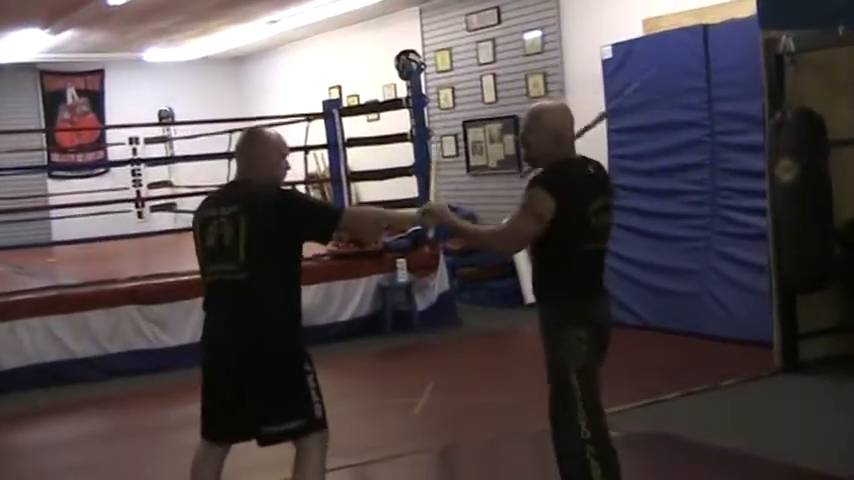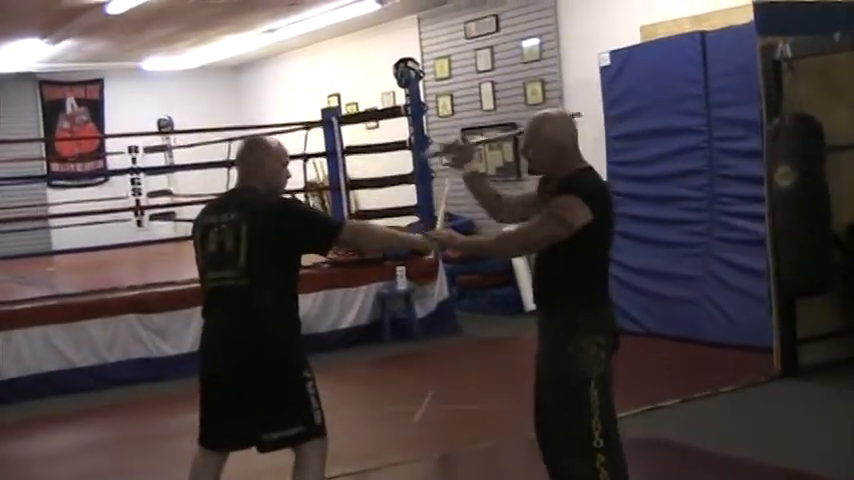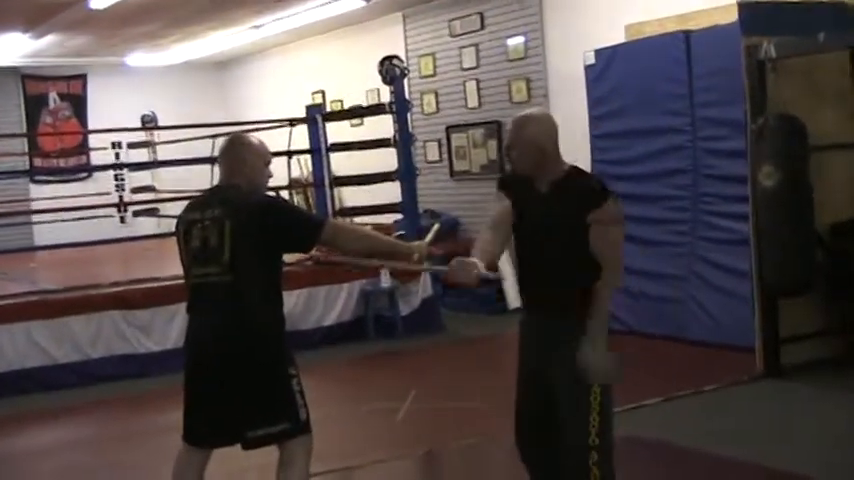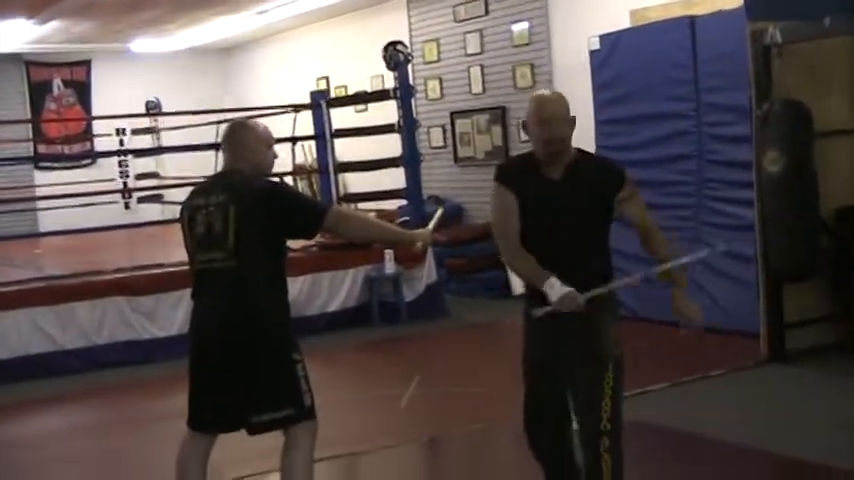
dt=0.4s
person 1, frame 1
left shoulder: (551, 184)
right shoulder: (592, 173)
left elbow: (506, 242)
left wrist: (449, 220)
left hip: (571, 316)
right hip: (586, 307)
left knee: (581, 423)
right knee: (569, 415)
person 1, frame 2
left shoulder: (579, 195)
right shoulder: (564, 185)
left elbow: (517, 243)
right elbow: (505, 210)
left wrist: (458, 242)
right wrist: (467, 170)
left hip: (582, 328)
right hip: (562, 323)
left knee: (591, 434)
right knee: (553, 425)
person 1, frame 3
left shoulder: (591, 194)
right shoulder: (513, 187)
left elbow: (610, 270)
right elbow: (496, 229)
left wrist: (595, 338)
right wrist: (476, 262)
left hip: (579, 328)
right hip: (535, 325)
left knee: (584, 436)
right knee: (532, 430)
person 1, frame 4
left shoulder: (603, 174)
right shoulder: (511, 176)
left elbow: (648, 231)
right elbow: (508, 244)
left wrist: (679, 290)
right wrist: (551, 286)
left hip: (593, 312)
right hip: (542, 311)
left knee: (598, 423)
right knee: (540, 418)
person 2, frame 1
left shoulder: (206, 210)
right shoulder: (278, 204)
right elbow: (356, 221)
right wrist: (417, 217)
left hip: (220, 338)
right hip: (271, 339)
left knee: (215, 440)
right knee: (311, 437)
person 2, frame 2
left shoulder: (206, 217)
right shoulder: (279, 212)
right elbow: (356, 235)
right wrist: (422, 242)
left hip: (219, 344)
right hip: (270, 346)
left knee: (212, 447)
right knee: (310, 444)
person 2, frame 3
left shoulder: (189, 215)
right shoulder: (262, 208)
right elbow: (338, 234)
right wrist: (405, 248)
left hip: (203, 341)
right hip: (254, 342)
left knee: (196, 444)
right knee: (296, 442)
person 2, frame 4
left shoulder: (194, 200)
right shoulder: (265, 194)
right elbow: (342, 221)
right wrist: (409, 235)
left hip: (209, 326)
right hip: (259, 327)
left knee: (200, 431)
right knee: (300, 426)
